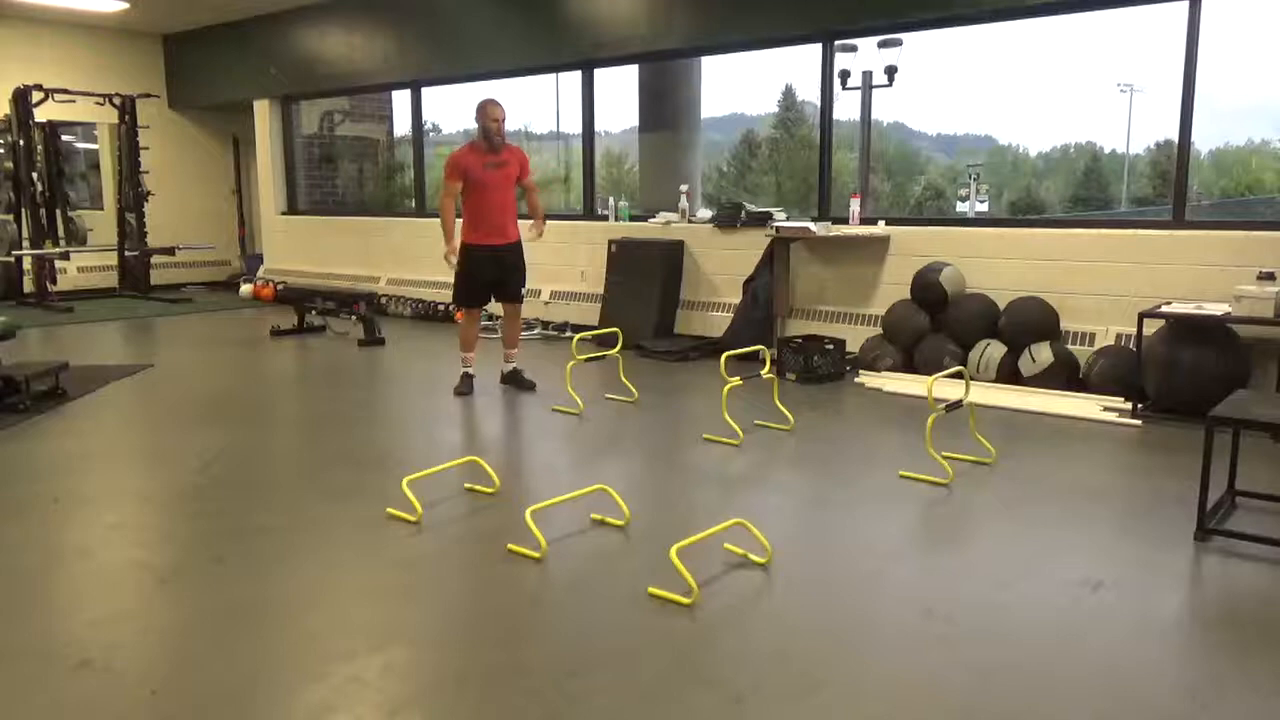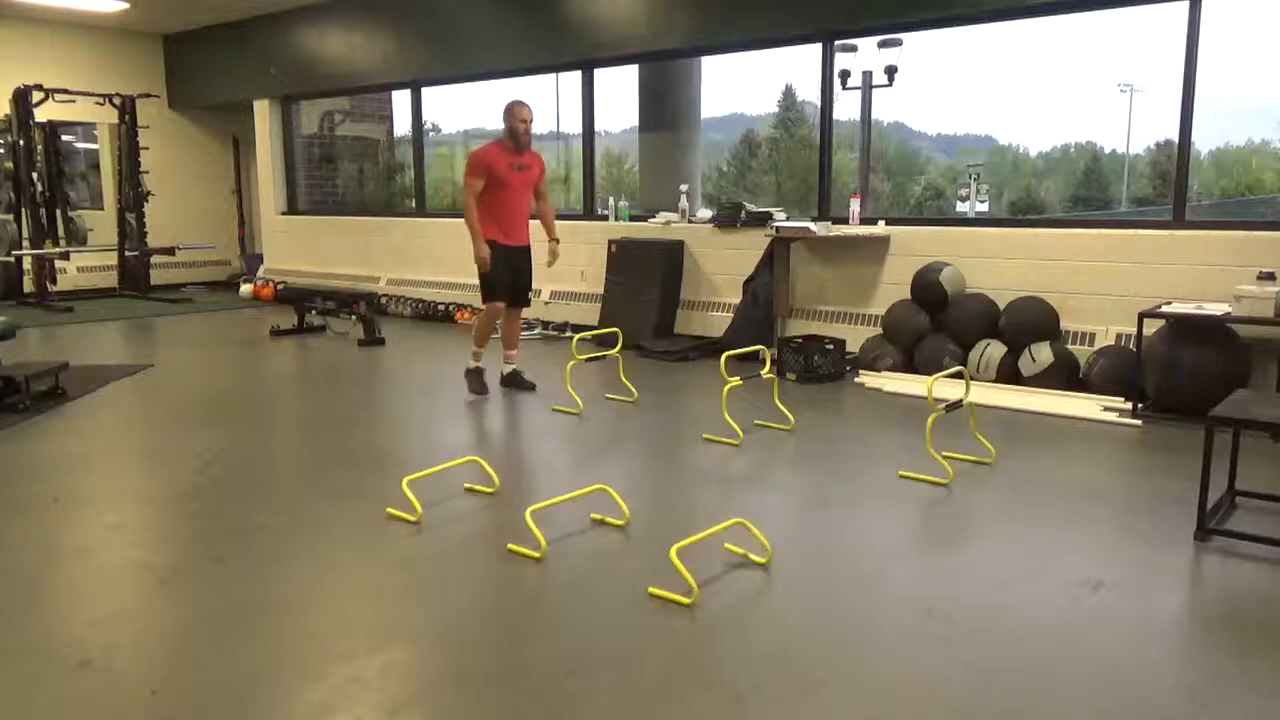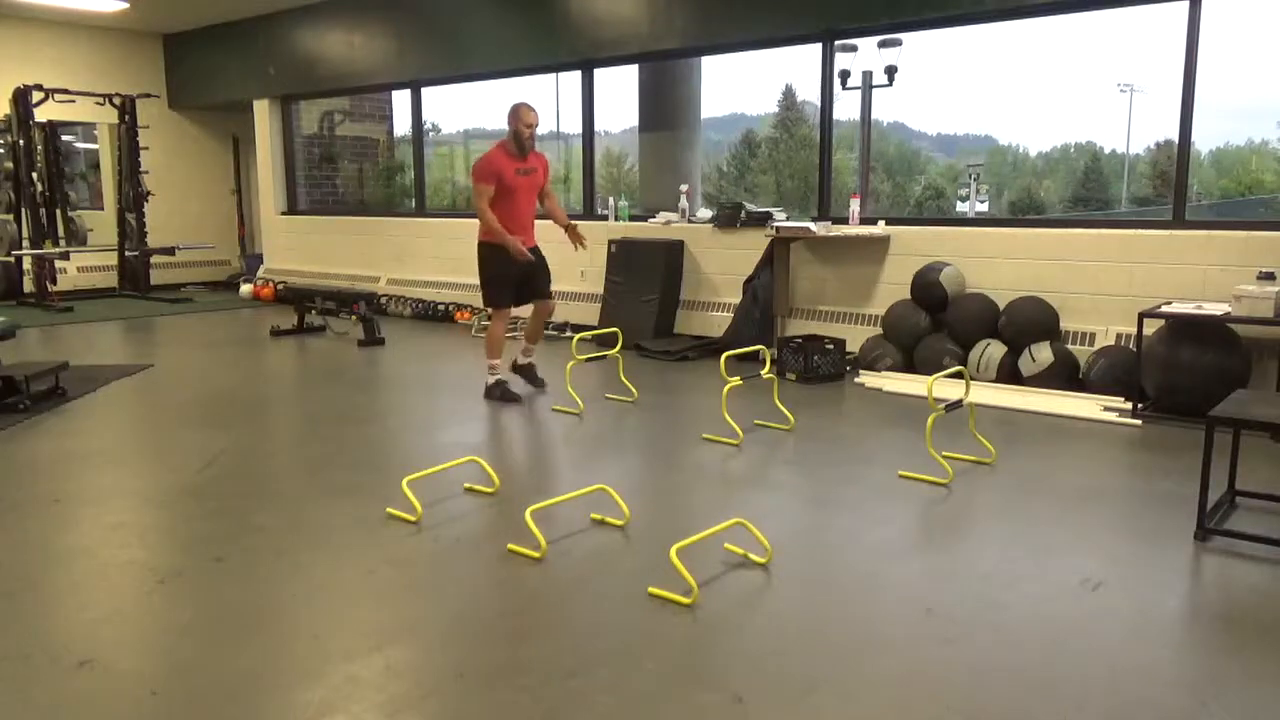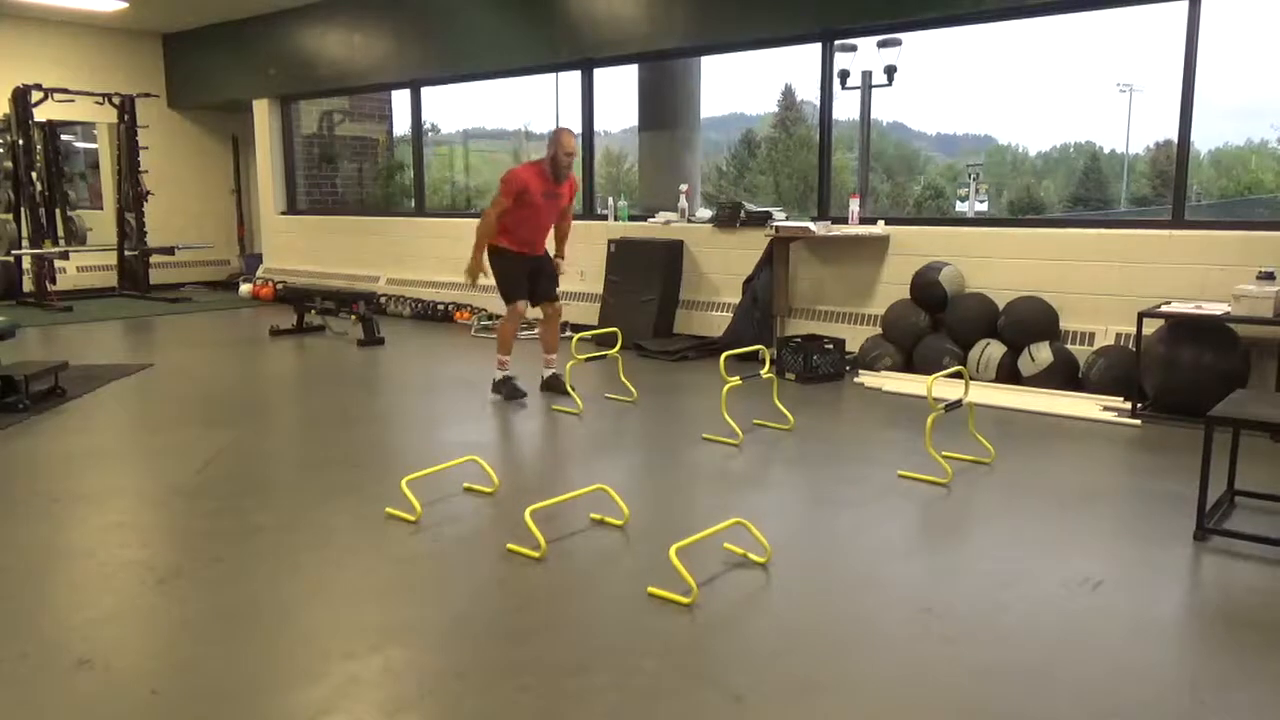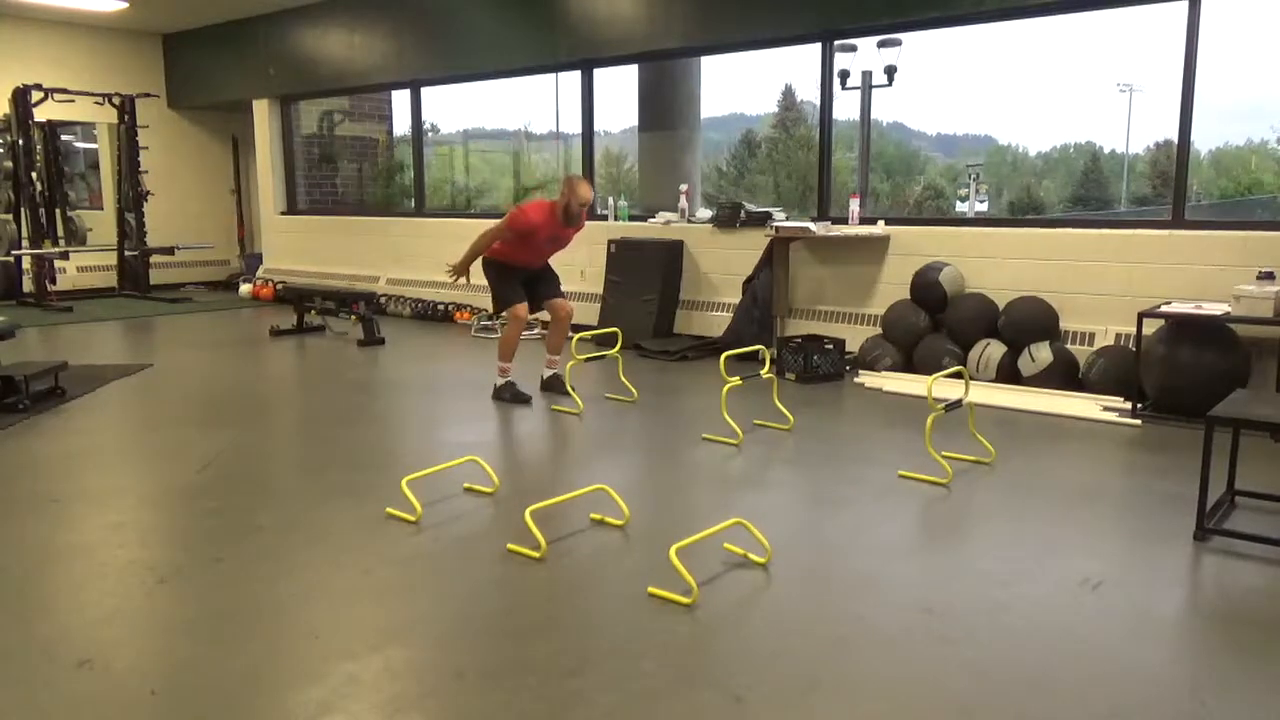
dt=0.4s
person 1, frame 1
left shoulder: (516, 155)
right shoulder: (460, 159)
left elbow: (529, 190)
right elbow: (448, 200)
left wrist: (538, 217)
right wrist: (449, 241)
left hip: (510, 245)
right hip: (476, 248)
left knee: (513, 307)
right knee: (471, 311)
left ankle: (510, 368)
right ankle: (467, 372)
person 1, frame 2
left shoulder: (535, 160)
right shoulder: (484, 156)
left elbow: (543, 200)
right elbow: (469, 200)
left wrist: (552, 238)
right wrist: (478, 243)
left hip: (521, 246)
right hip: (493, 245)
left knee: (515, 310)
right knee: (495, 306)
left ankle: (509, 370)
right ankle: (475, 364)
person 1, frame 3
left shoulder: (539, 161)
right shoulder: (490, 162)
left elbow: (547, 197)
right elbow: (481, 207)
left wrist: (567, 226)
right wrist: (506, 240)
left hip: (529, 246)
right hip: (498, 248)
left knee: (546, 305)
right knee: (501, 312)
left ankle: (524, 360)
right ankle: (493, 381)
person 1, frame 4
left shoulder: (570, 183)
right shoulder: (520, 177)
right elbow: (491, 215)
left wrist: (559, 255)
right wrist: (477, 257)
left hip: (537, 252)
right hip: (507, 251)
left knee: (553, 310)
right knee: (517, 309)
left ankle: (550, 374)
right ankle: (502, 376)
person 1, frame 5
left shoulder: (577, 221)
right shoulder: (531, 216)
right elbow: (490, 236)
right wrist: (464, 265)
left hip: (535, 266)
right hip: (502, 264)
left knee: (564, 311)
right knee: (519, 314)
left ankle: (550, 375)
right ankle: (502, 383)
